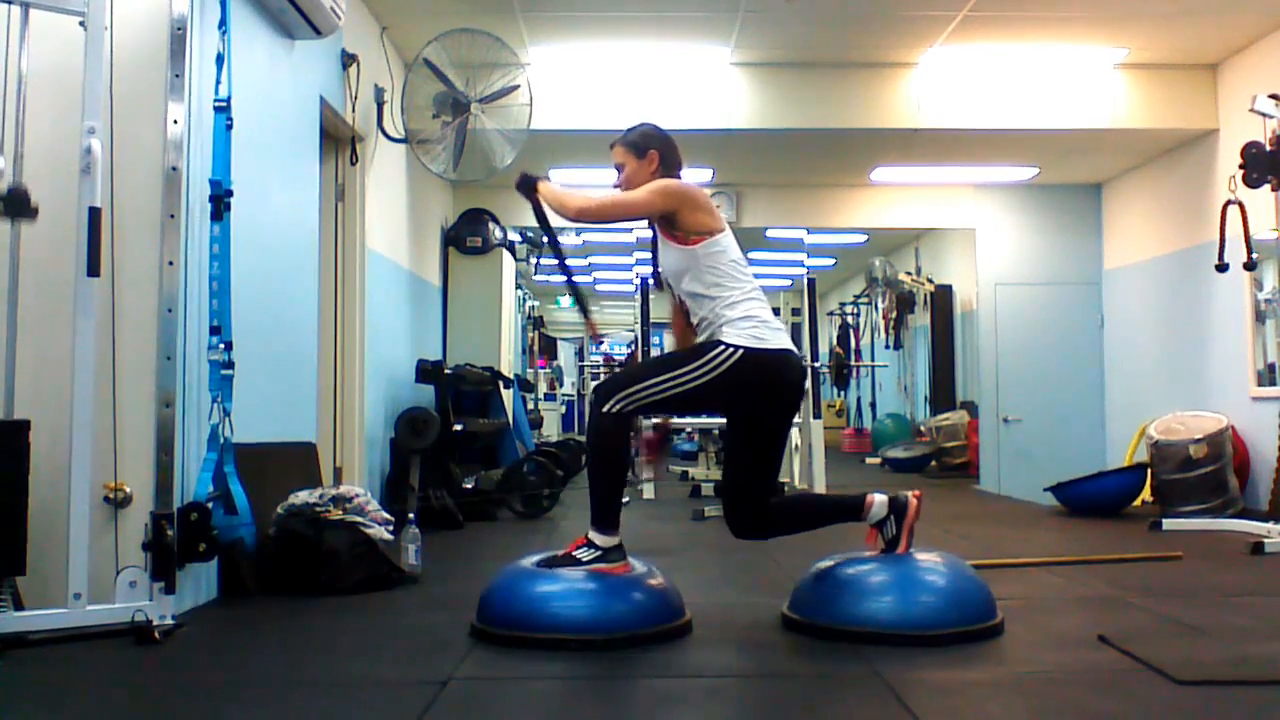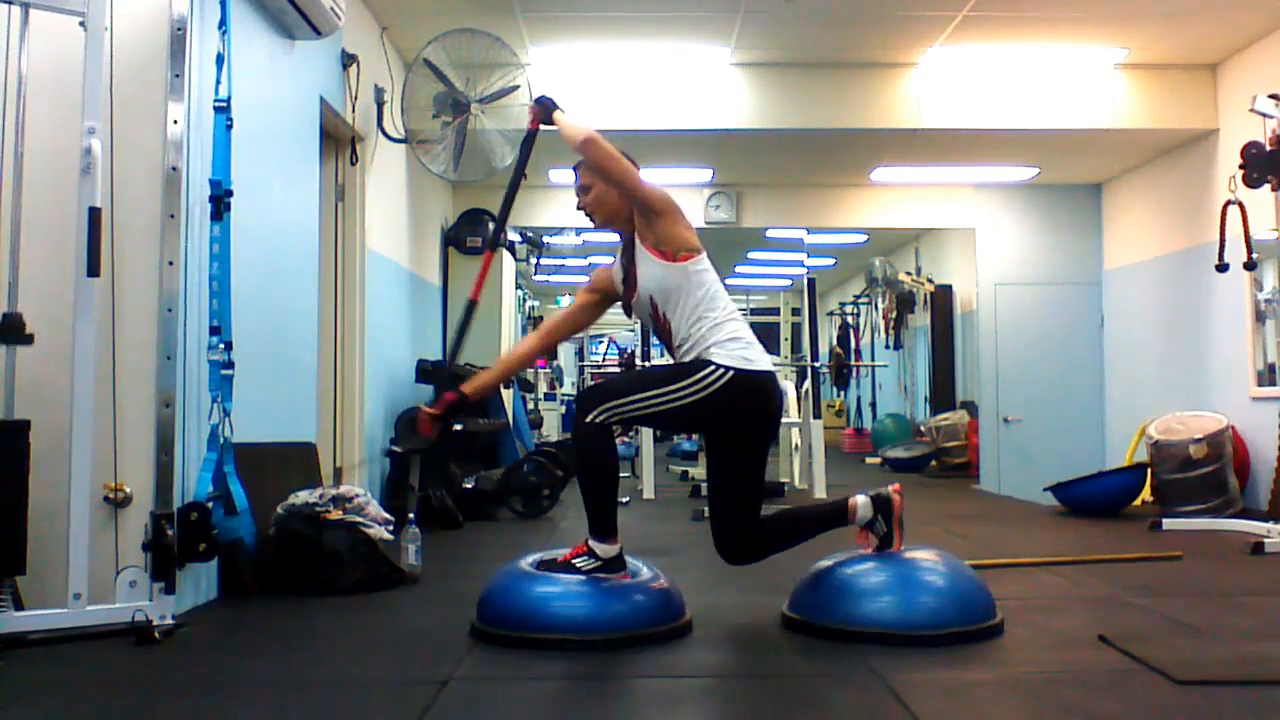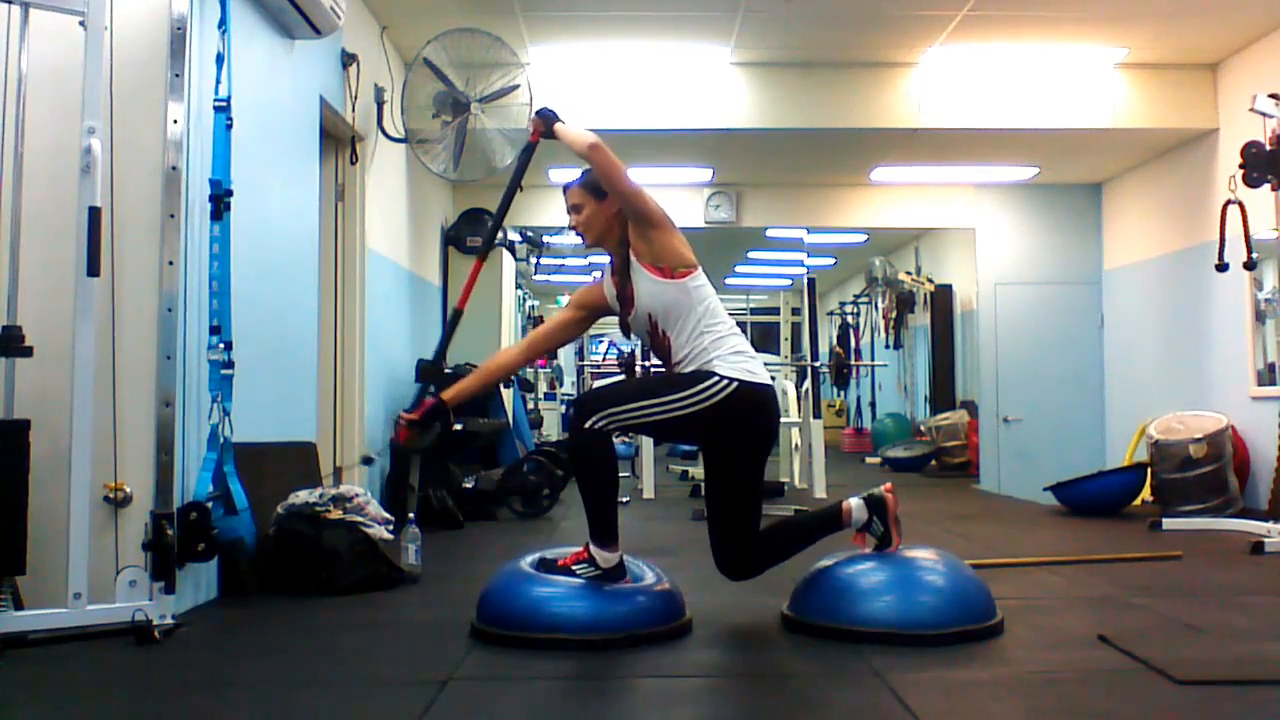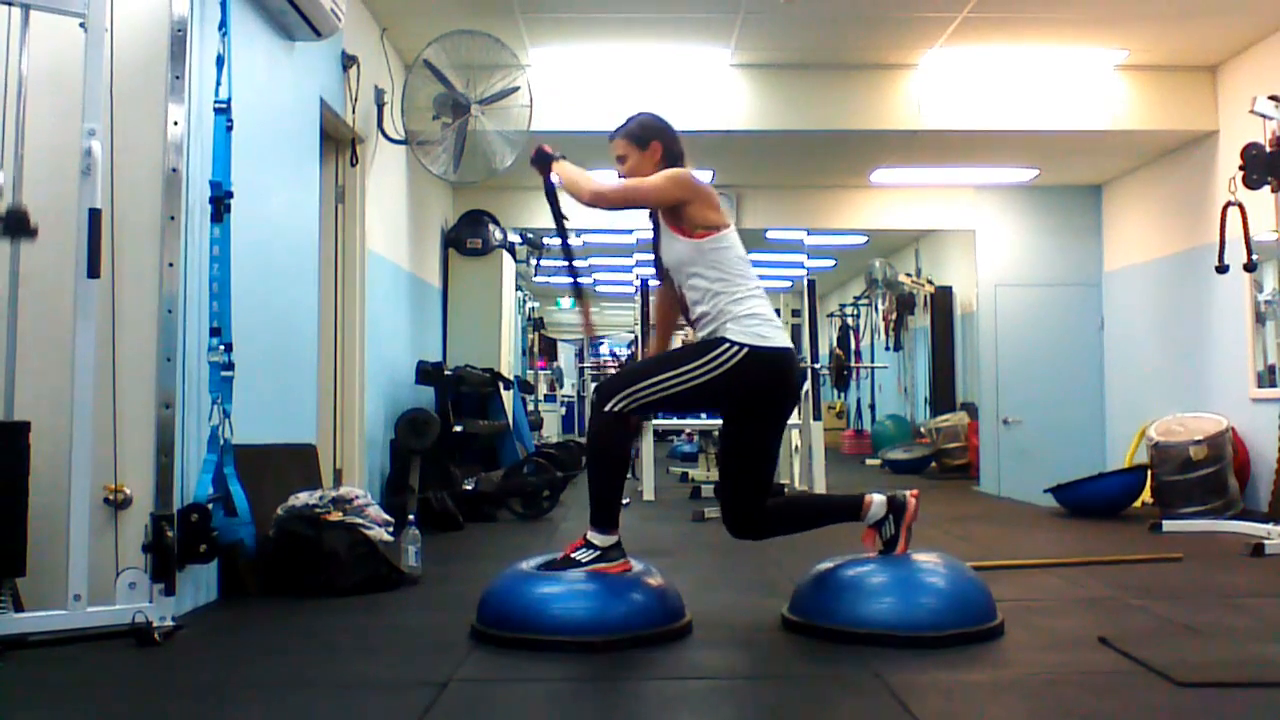
dt=0.5s
person 1, frame 1
left shoulder: (678, 195)
right shoulder: (669, 245)
left elbow: (583, 209)
right elbow: (683, 334)
left wrist: (539, 185)
left hip: (749, 355)
right hip: (773, 370)
left knee: (609, 399)
right knee: (750, 518)
left ankle: (603, 544)
right ankle: (883, 507)
person 1, frame 2
left shoulder: (658, 213)
right shoulder: (611, 280)
left elbow: (590, 141)
right elbow: (538, 340)
left wrist: (552, 113)
right wrist: (462, 394)
left hip: (736, 378)
right hip: (743, 392)
left knee: (592, 411)
right knee: (738, 544)
left ankle: (606, 552)
right ankle: (867, 507)
person 1, frame 3
left shoulder: (652, 232)
right shoulder: (600, 295)
left elbow: (596, 151)
right elbow: (522, 351)
left wrist: (553, 126)
right wrist: (441, 401)
left hip: (735, 393)
right hip: (732, 403)
left knee: (588, 416)
right knee: (739, 560)
left ankle: (603, 558)
right ankle: (863, 510)
person 1, frame 4
left shoulder: (685, 188)
right shoulder: (665, 233)
left elbow: (596, 195)
right elbow: (661, 334)
left wrist: (555, 163)
right wrist: (629, 417)
left hip: (750, 354)
right hip: (766, 368)
left knee: (610, 398)
right knee: (747, 519)
left ankle: (603, 544)
right ankle: (882, 507)
